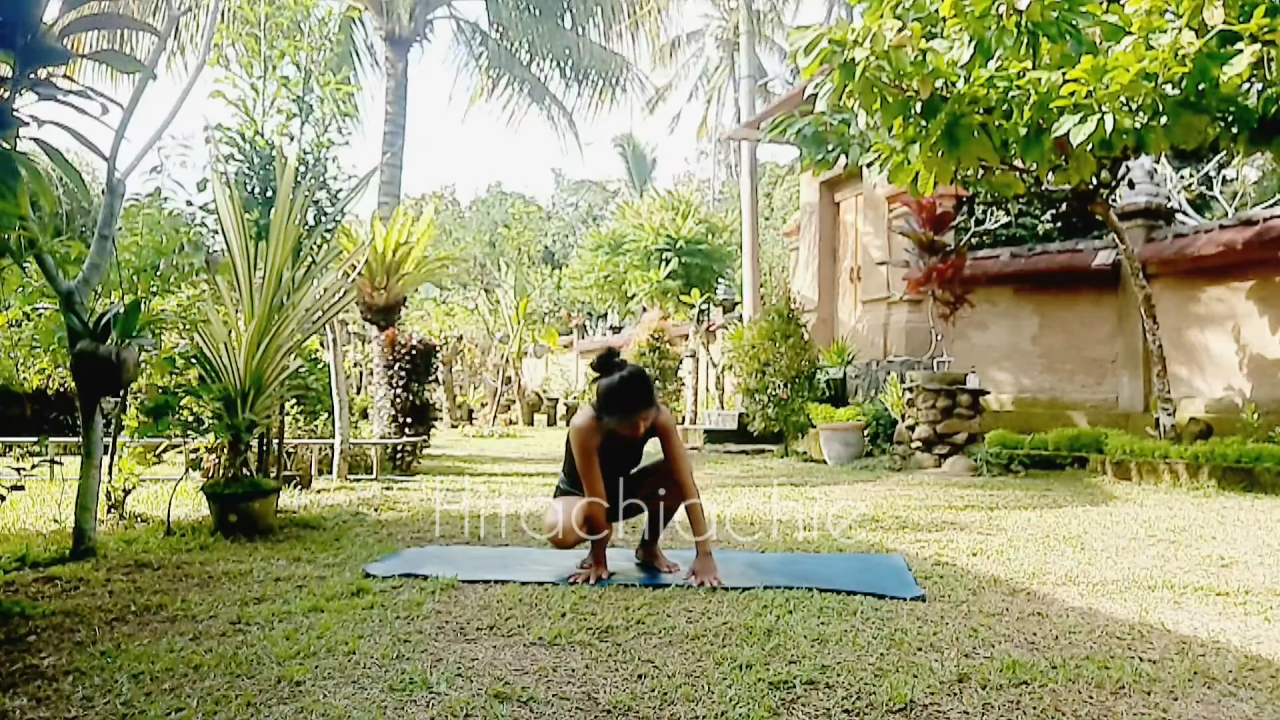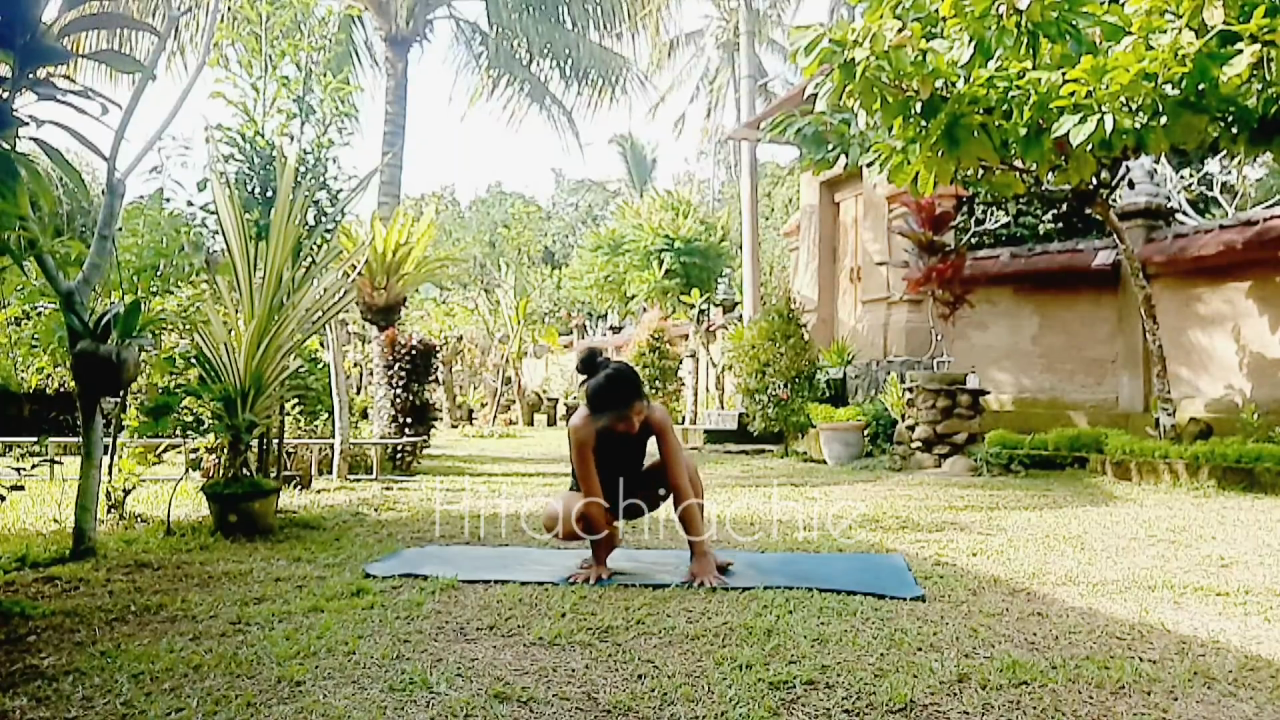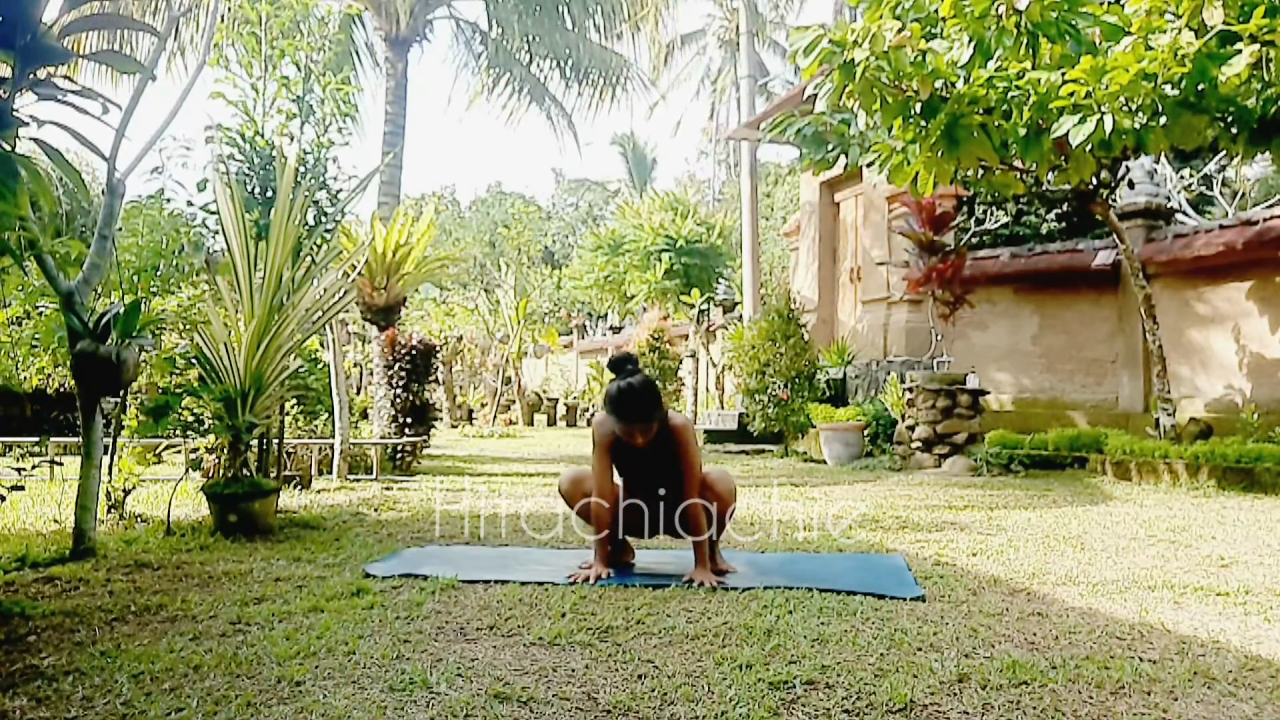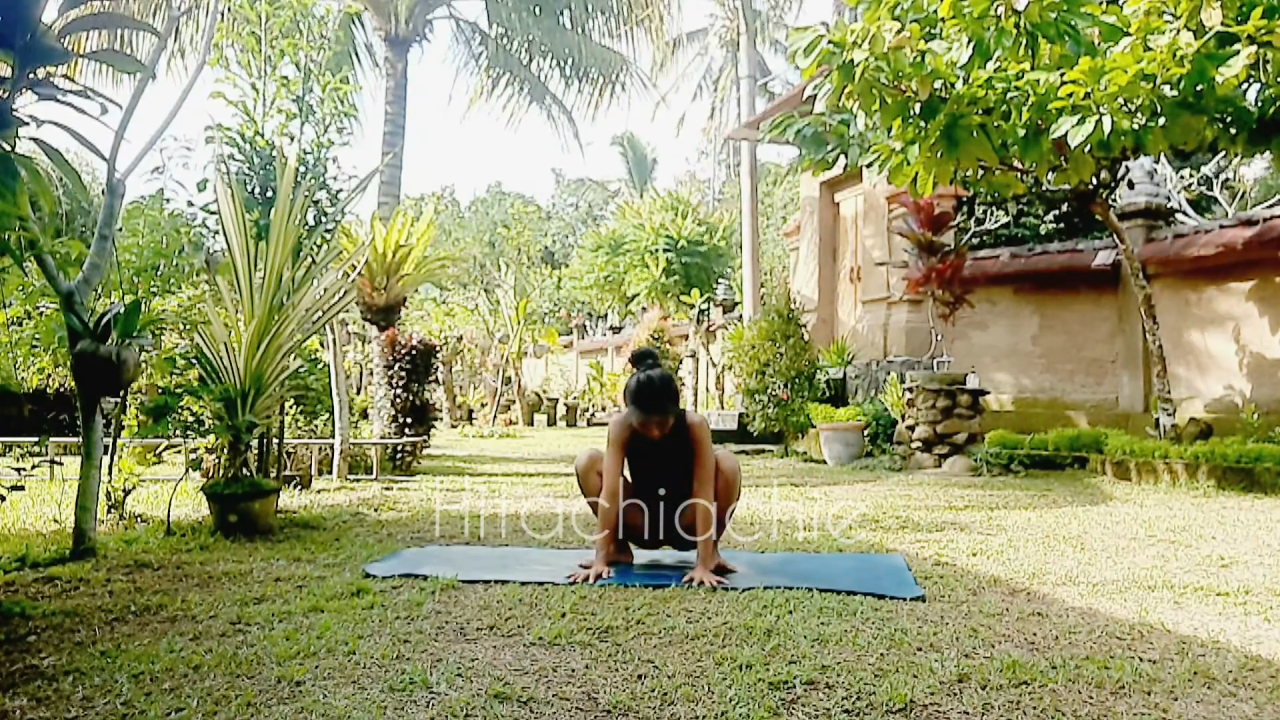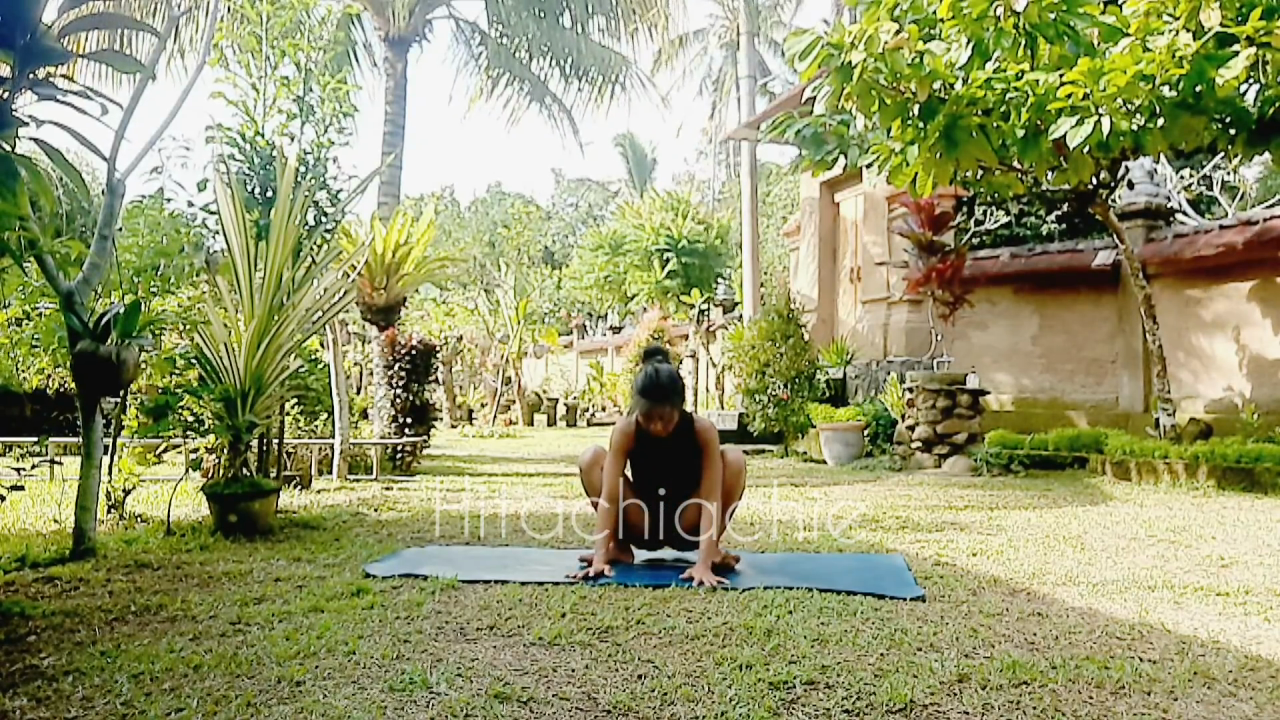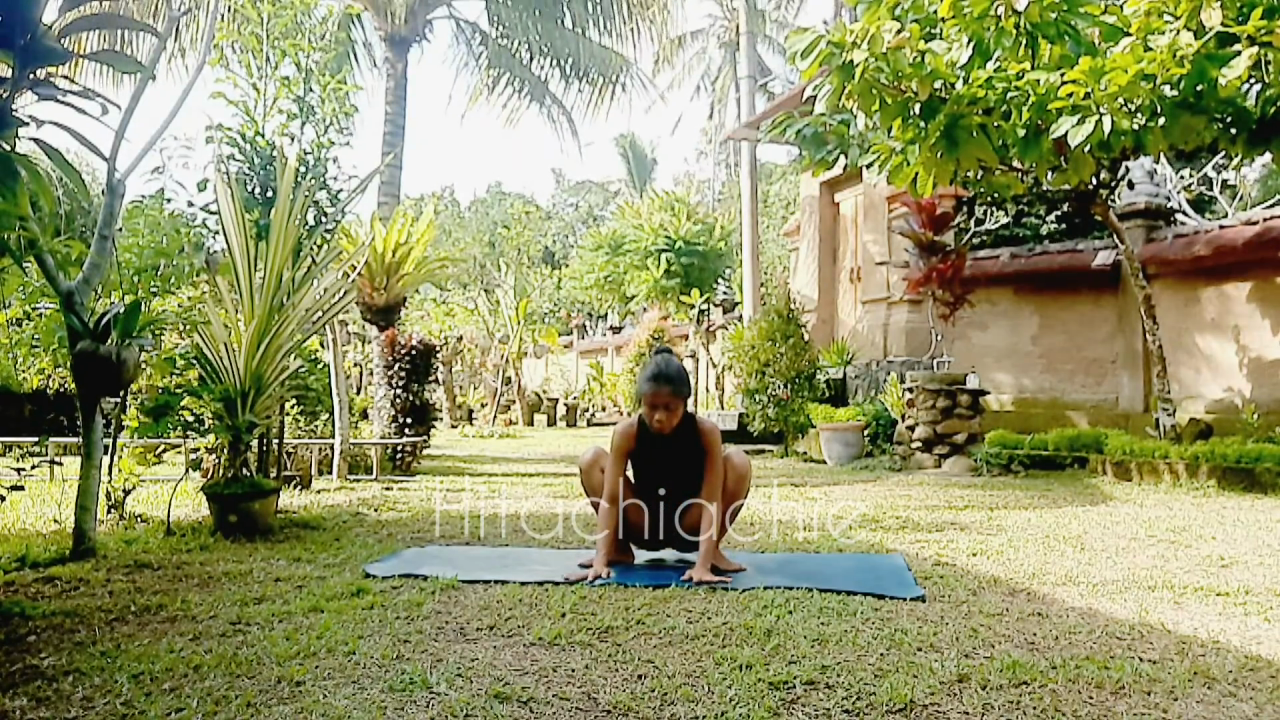
dt=0.7s
person 1, frame 1
left shoulder: (660, 418)
right shoulder: (585, 426)
left elbow: (686, 483)
right elbow: (595, 501)
left wrist: (704, 554)
right wrist: (598, 563)
left hip: (621, 490)
right hip: (578, 494)
left knee: (674, 473)
right knee: (560, 534)
left ankle: (649, 547)
right ankle: (601, 536)
person 1, frame 2
left shoulder: (656, 415)
right shoulder: (582, 426)
left elbow: (681, 485)
right elbow: (593, 500)
left wrist: (701, 554)
right wrist: (599, 562)
left hip: (635, 491)
right hip: (597, 497)
left knee: (684, 464)
right knee: (554, 519)
left ankle: (702, 552)
right ankle: (607, 537)
person 1, frame 3
left shoulder: (678, 427)
right shoulder: (603, 426)
left elbow: (692, 497)
right elbow: (601, 496)
left wrist: (702, 565)
right wrist: (600, 560)
left hip: (678, 512)
right hip: (636, 513)
left knee: (720, 484)
right knee: (571, 482)
left ankle: (711, 551)
right ankle: (618, 547)
person 1, frame 4
left shoulder: (694, 425)
right shoulder: (621, 425)
left elbow: (704, 495)
right elbow: (610, 492)
left wrist: (703, 564)
right wrist: (601, 558)
left hip: (685, 526)
right hip: (643, 526)
left knee: (726, 463)
right knee: (588, 462)
left ankle: (711, 550)
right ankle: (619, 548)
person 1, frame 5
left shoulder: (702, 430)
right shoulder: (625, 430)
left elbow: (711, 499)
right elbow: (609, 497)
left wrist: (703, 563)
right wrist: (600, 556)
left hip: (687, 527)
right hip: (643, 527)
left knee: (733, 459)
right knee: (592, 458)
left ankle: (712, 548)
right ankle: (619, 547)
person 1, frame 6
left shoulder: (706, 432)
right shoulder: (627, 432)
left elbow: (712, 501)
right elbow: (610, 498)
left wrist: (702, 565)
right wrist: (600, 559)
left hip: (689, 528)
right hip: (644, 526)
left knee: (738, 462)
right knee: (592, 459)
left ankle: (712, 550)
right ankle: (619, 548)
